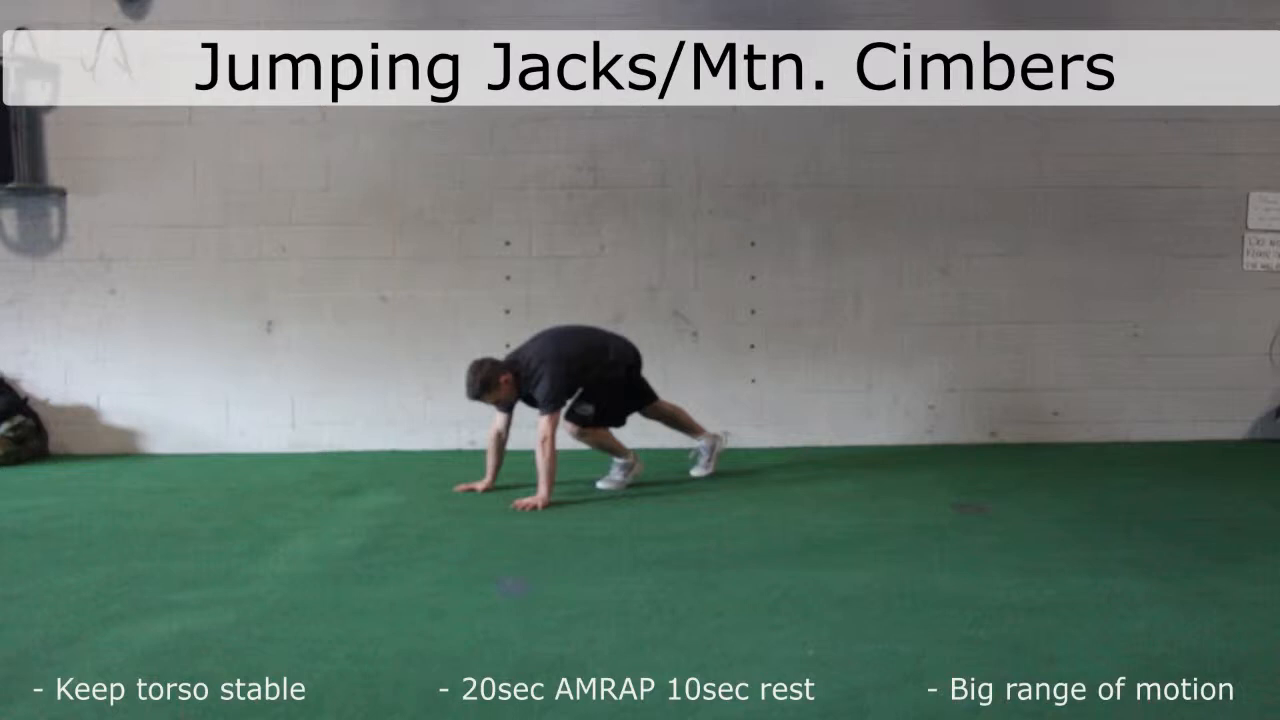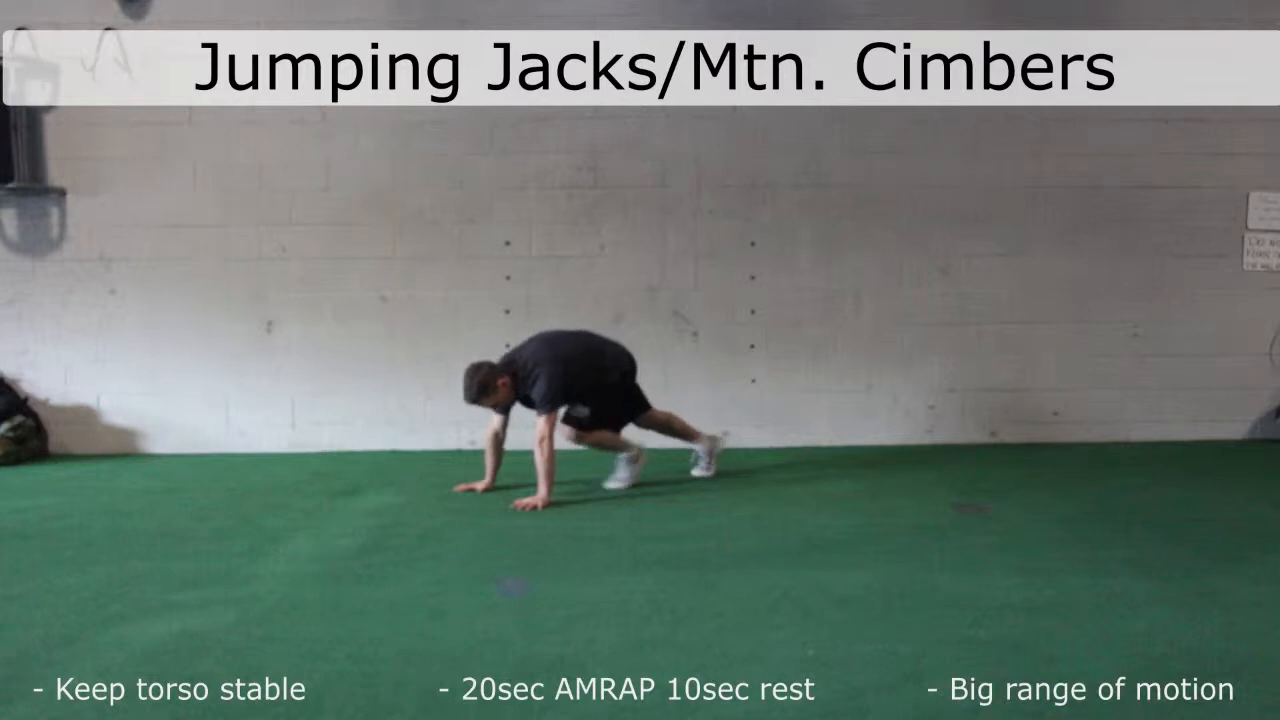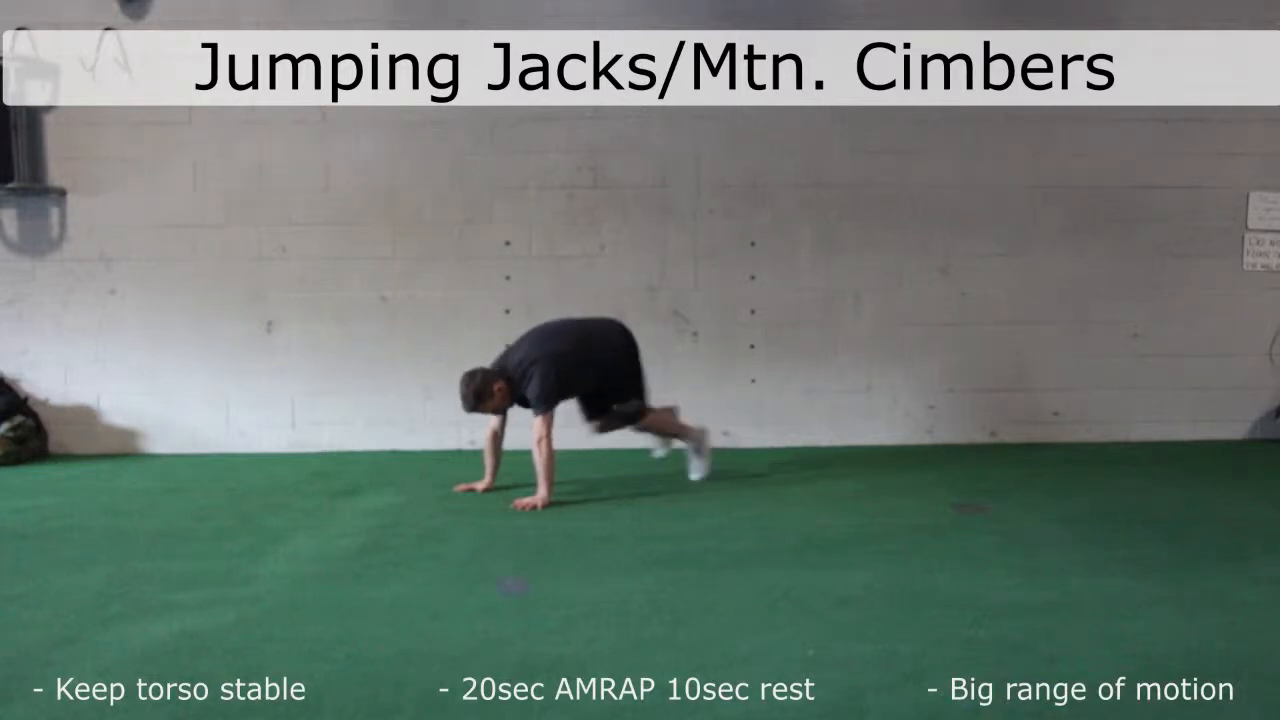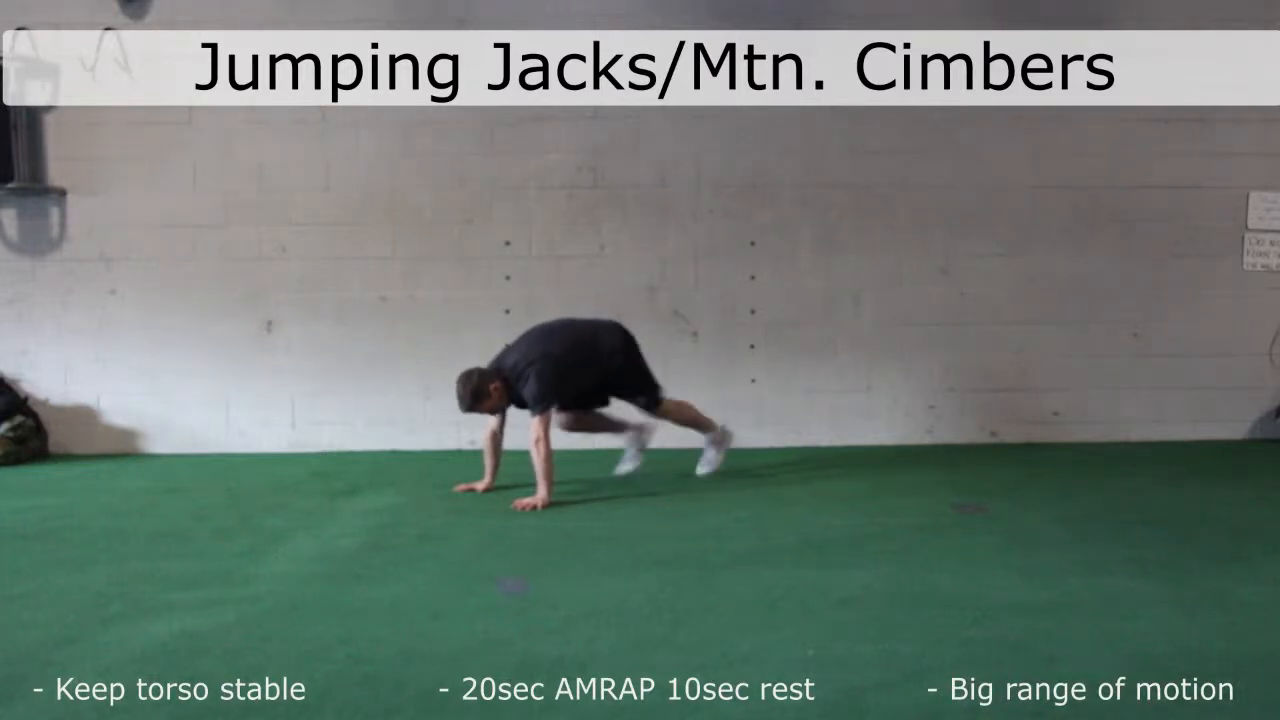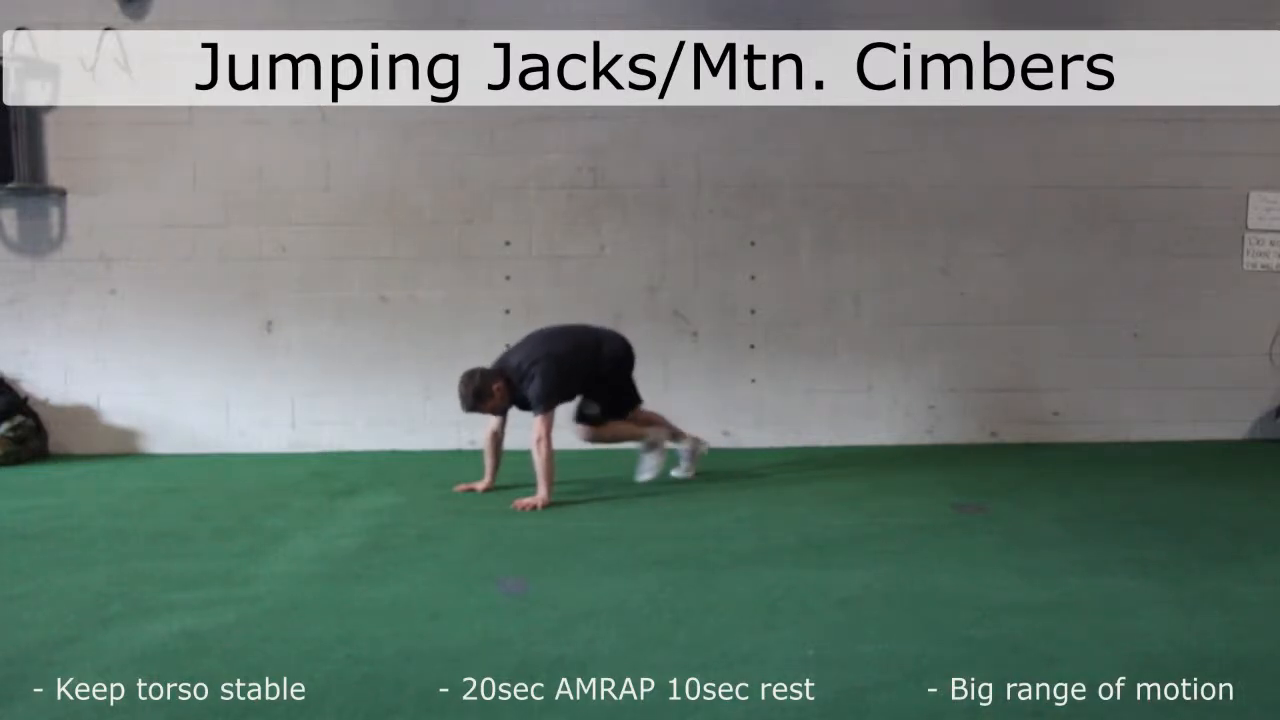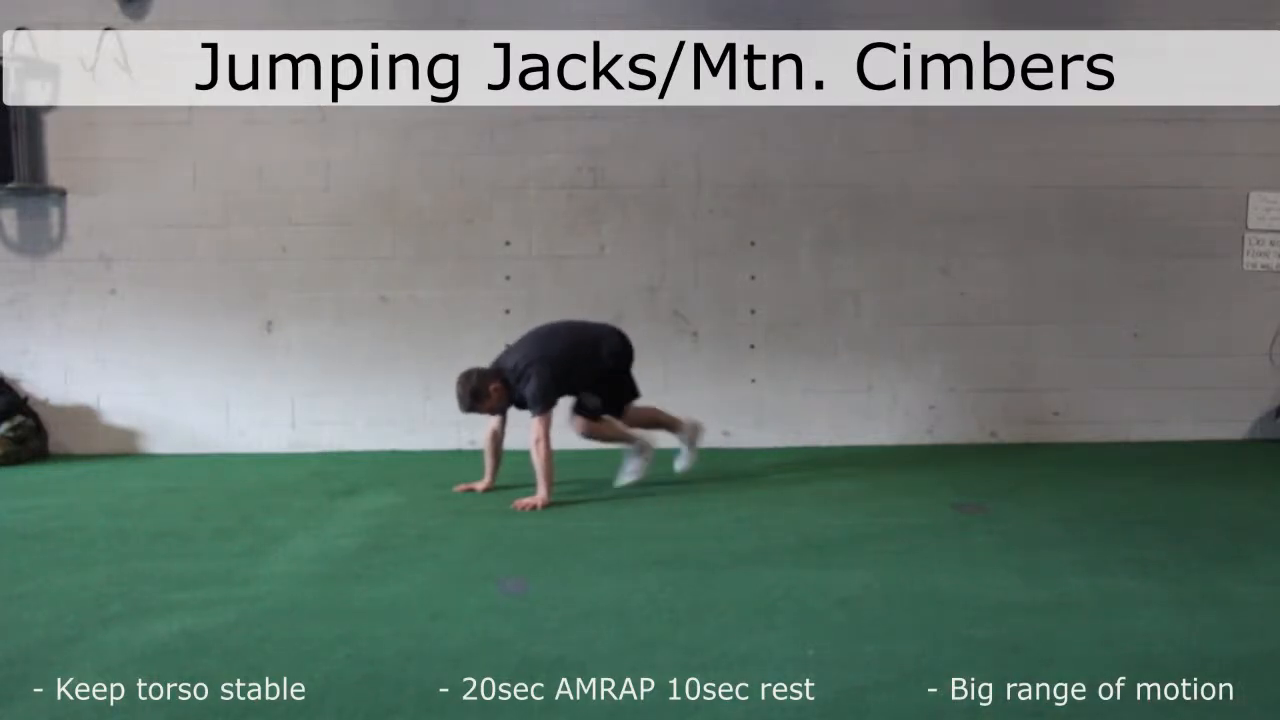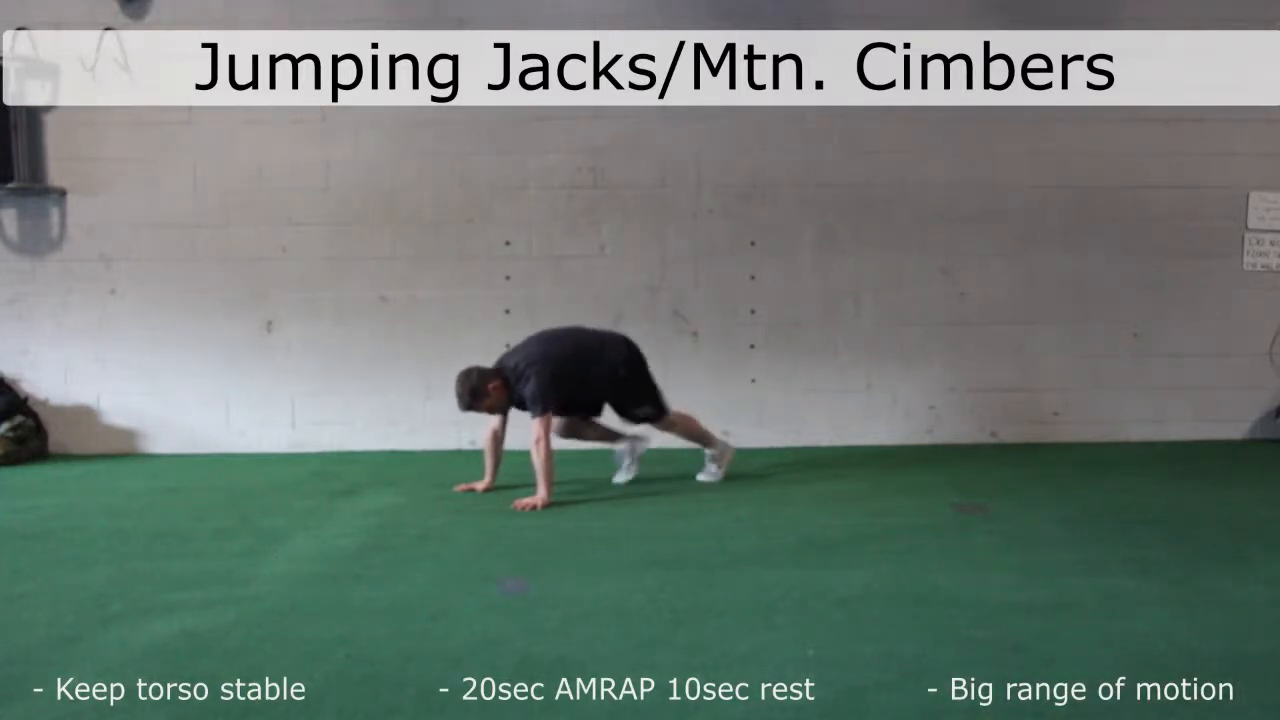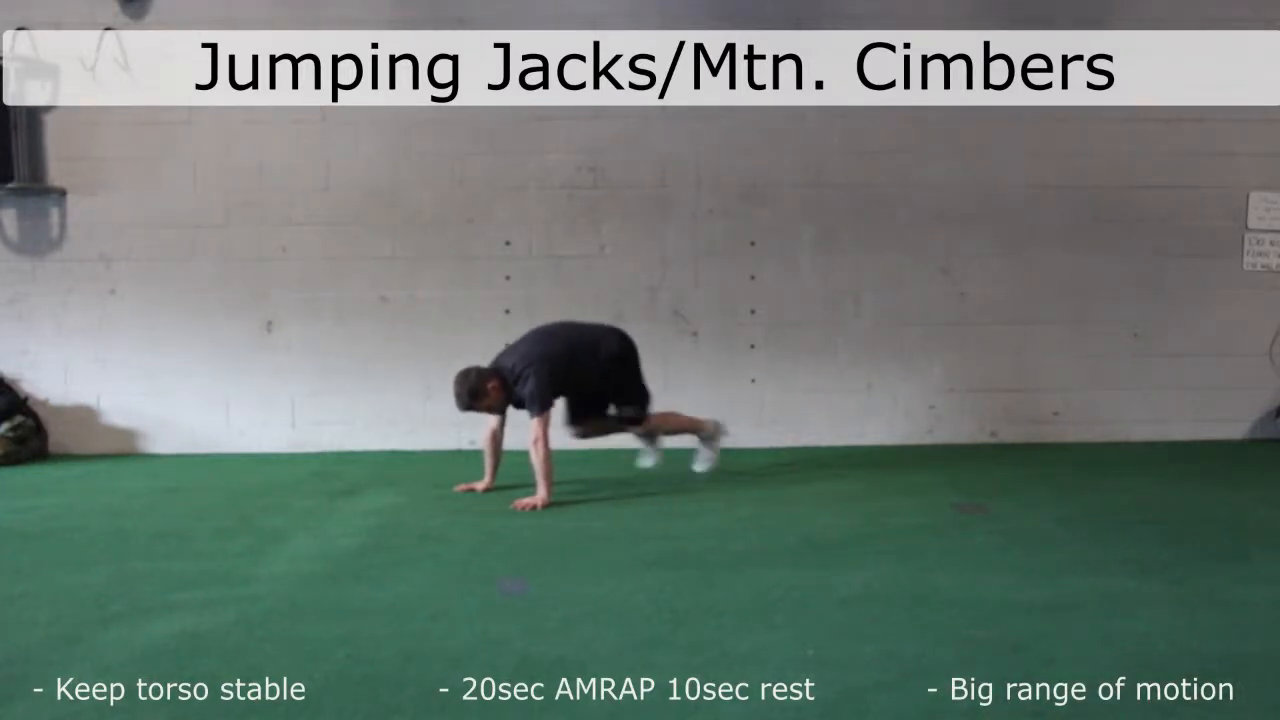
dt=0.5s
person 1, frame 1
left shoulder: (546, 374)
right shoulder: (506, 372)
left elbow: (545, 437)
right elbow: (499, 430)
left wrist: (543, 495)
right wrist: (488, 480)
left hip: (619, 361)
right hip: (602, 364)
left knee: (576, 425)
right knee: (651, 409)
left ankle: (626, 462)
right ankle: (708, 442)
person 1, frame 2
left shoulder: (543, 376)
right shoulder: (503, 374)
left elbow: (543, 438)
right elbow: (496, 431)
left wrist: (543, 494)
right wrist: (488, 480)
left hip: (615, 368)
right hip: (596, 372)
left knee: (573, 431)
right knee: (645, 418)
left ankle: (629, 454)
right ankle: (705, 444)
person 1, frame 3
left shoulder: (537, 377)
right shoulder: (496, 375)
left elbow: (541, 437)
right elbow: (494, 431)
left wrist: (543, 494)
right wrist: (488, 480)
left hip: (614, 345)
right hip: (595, 353)
left knee: (634, 415)
right knee: (601, 424)
left ankle: (694, 438)
right ankle: (663, 419)
person 1, frame 4
left shoulder: (533, 378)
right shoulder: (496, 375)
left elbow: (539, 438)
right elbow: (494, 430)
left wrist: (543, 494)
right wrist: (488, 480)
left hip: (612, 348)
right hip: (588, 356)
left knee: (655, 406)
right knee: (566, 419)
left ankle: (716, 435)
right ankle: (632, 433)
person 1, frame 5
left shoulder: (538, 377)
right shoulder: (498, 376)
left elbow: (541, 438)
right elbow: (495, 432)
left wrist: (543, 495)
right wrist: (488, 480)
left hip: (612, 355)
right hip: (597, 359)
left knee: (587, 430)
right knee: (629, 416)
left ankle: (651, 440)
right ankle: (688, 443)
person 1, frame 6
left shoulder: (533, 379)
right shoulder: (496, 376)
left elbow: (539, 439)
right elbow: (495, 431)
left wrist: (543, 495)
right wrist: (487, 480)
left hip: (611, 352)
right hip: (593, 356)
left knee: (582, 424)
right knee: (619, 414)
left ankle: (636, 446)
right ankle: (682, 430)
person 1, frame 7
left shoulder: (533, 382)
right shoulder: (501, 377)
left elbow: (539, 439)
right elbow: (495, 431)
left wrist: (544, 495)
right wrist: (488, 480)
left hip: (618, 362)
right hip: (592, 365)
left knee: (658, 417)
right knee: (562, 424)
left ankle: (718, 449)
right ankle: (626, 443)
person 1, frame 8
left shoulder: (531, 379)
right shoulder: (497, 375)
left elbow: (538, 438)
right elbow: (493, 430)
left wrist: (543, 495)
right wrist: (487, 480)
left hip: (612, 353)
right hip: (590, 361)
left knee: (640, 422)
right knee: (580, 428)
left ankle: (706, 430)
right ankle: (647, 434)
